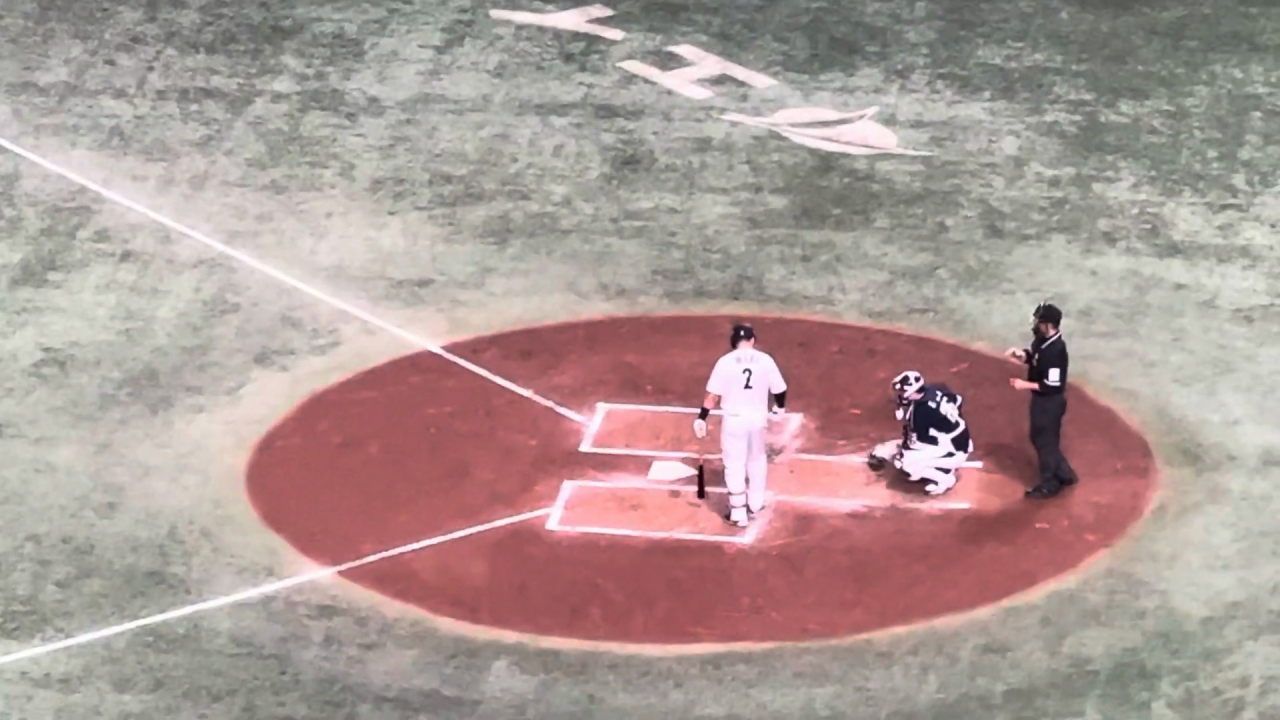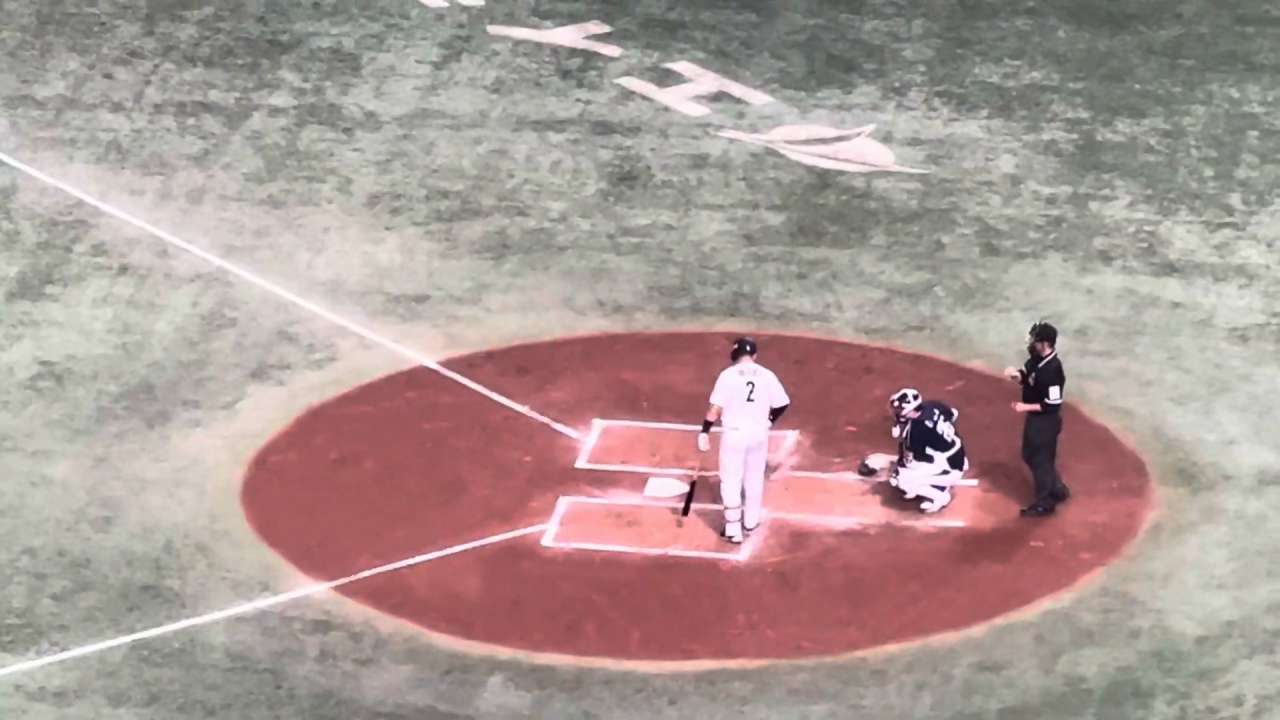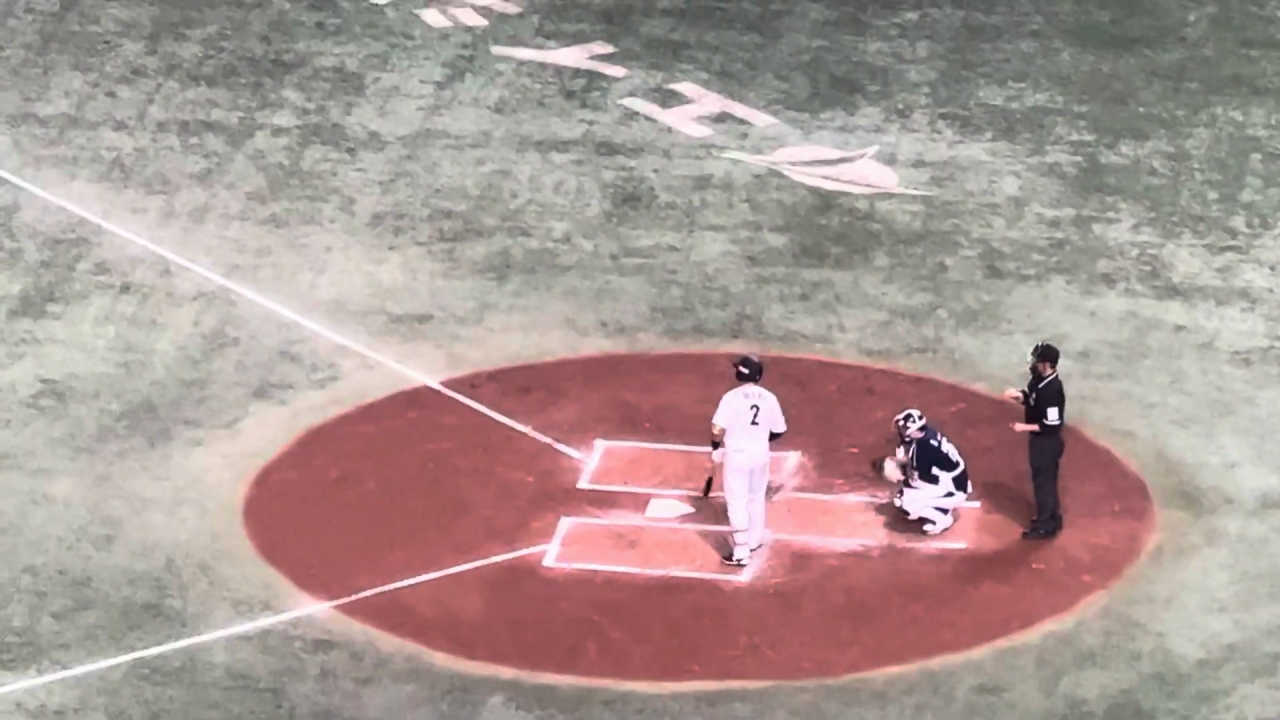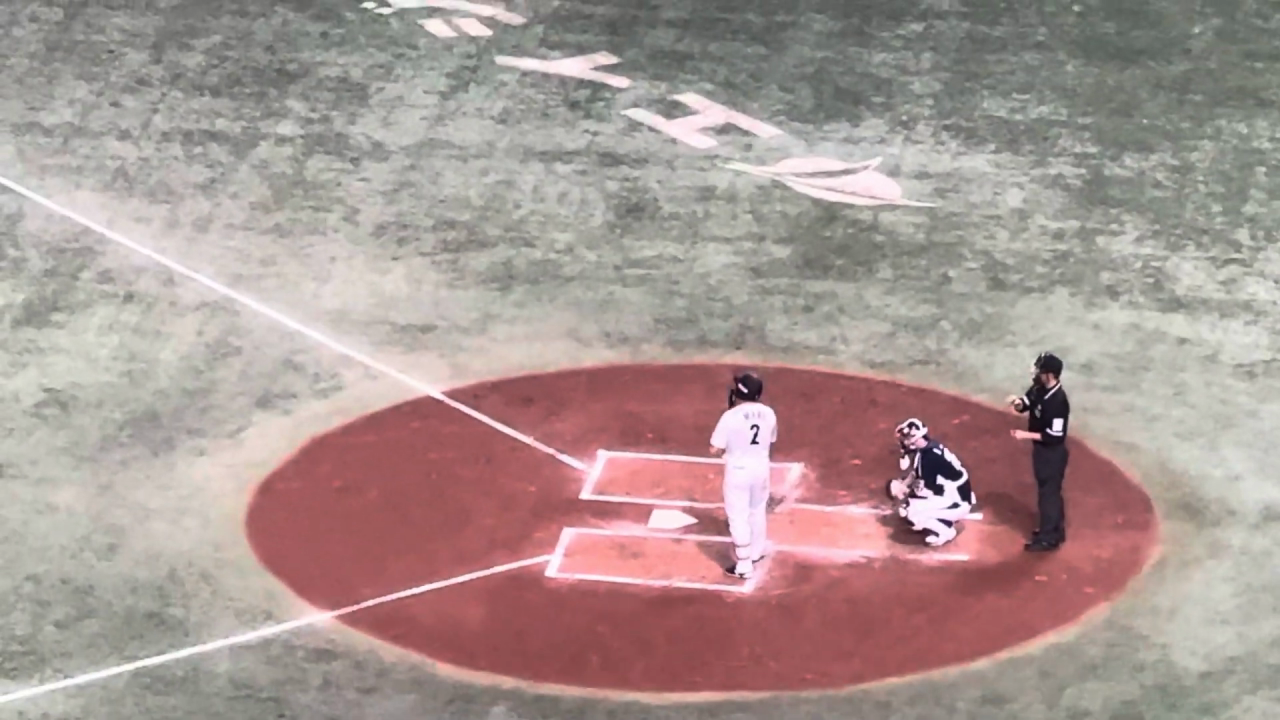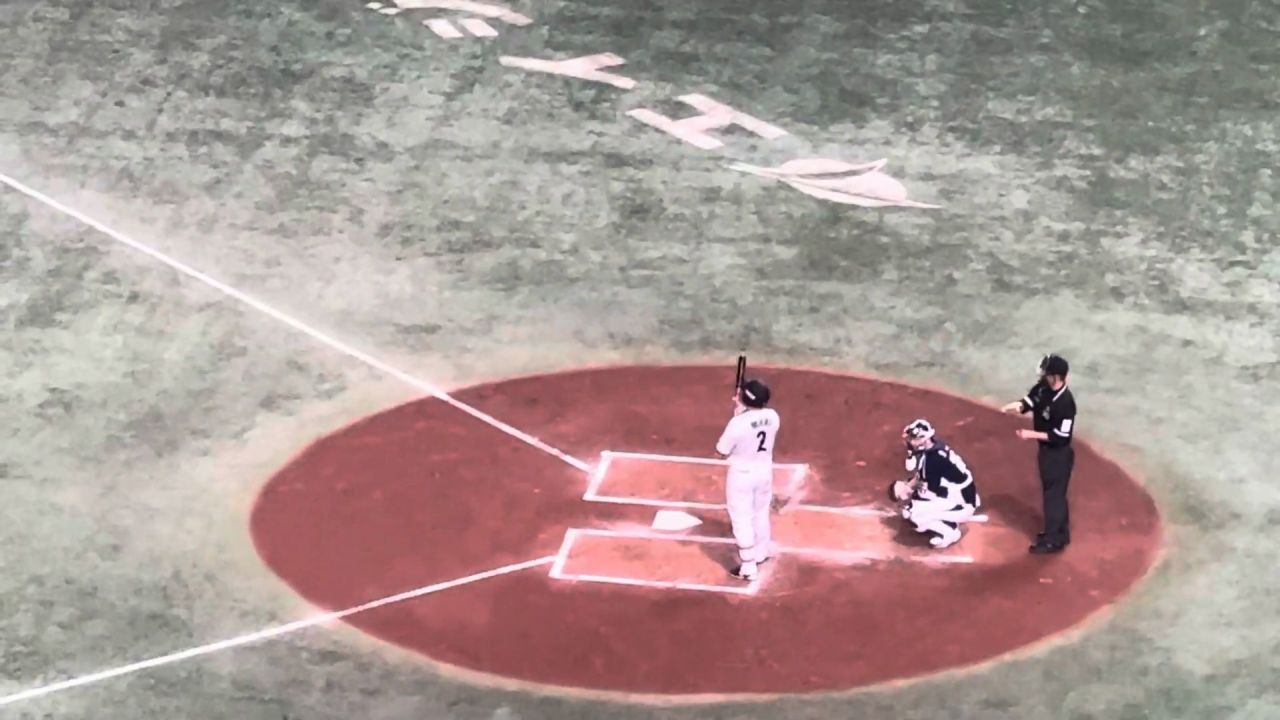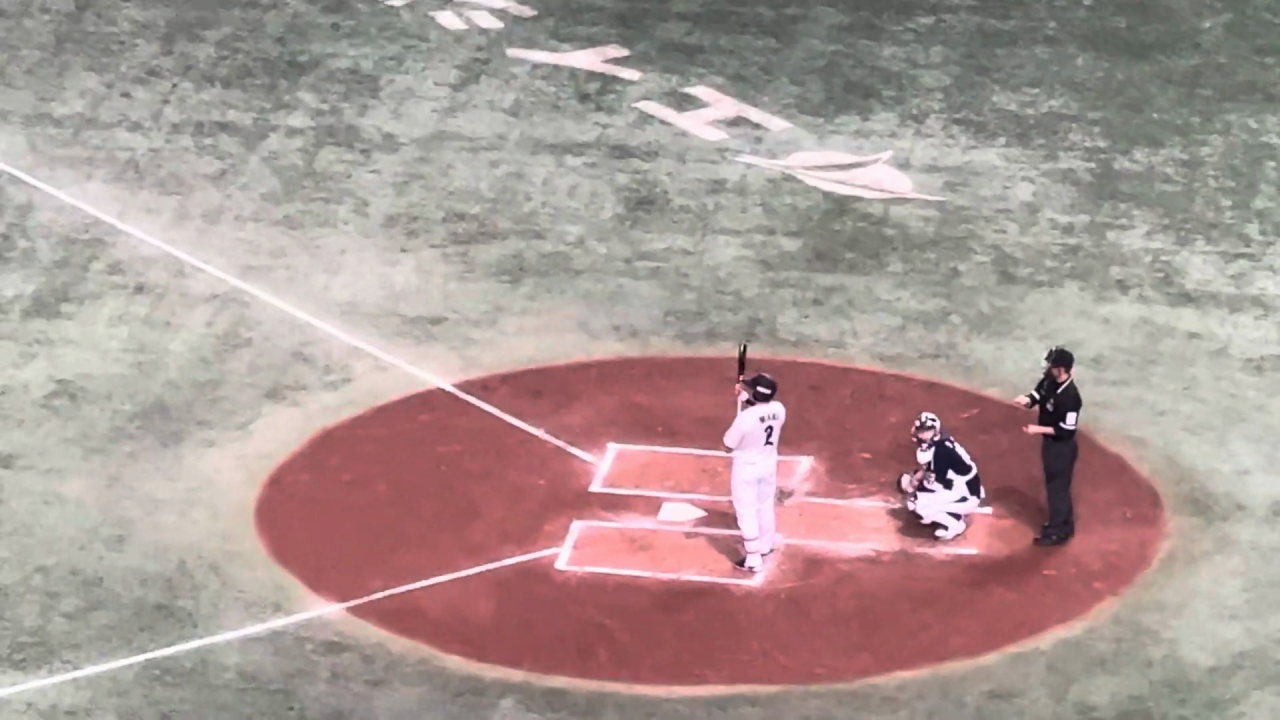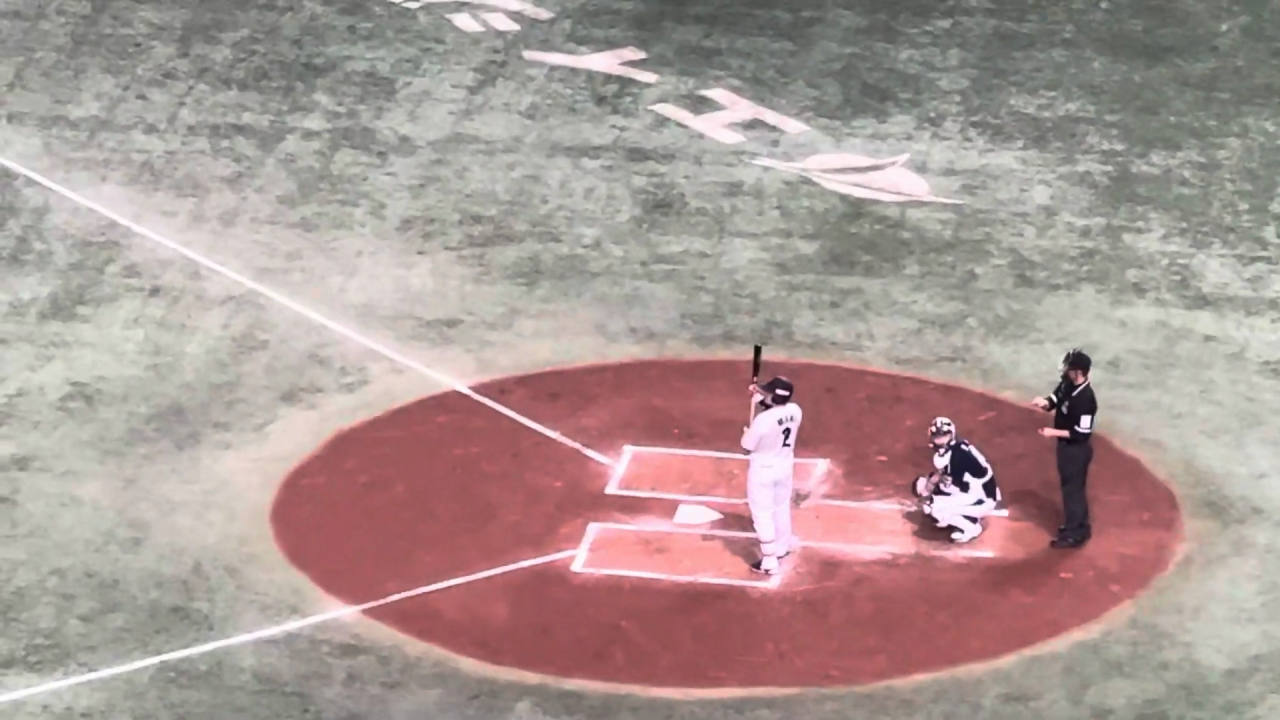
dt=0.3s
person 1, frame 1
left shoulder: (725, 362)
right shoulder: (766, 360)
left elbow: (713, 395)
right elbow: (780, 390)
left wrist: (701, 419)
right wrist: (779, 406)
left hip: (734, 420)
right hip: (758, 419)
left knee: (734, 466)
right knee: (757, 460)
left ankle: (738, 514)
right ankle: (755, 504)
person 1, frame 2
left shoulder: (728, 375)
right shoulder: (767, 375)
left elbow: (715, 408)
right elbow: (782, 403)
left wrist: (704, 432)
right wrist: (769, 420)
left hip: (734, 434)
right hip: (758, 433)
left knee: (731, 481)
right knee: (755, 478)
left ankle: (733, 530)
right ankle: (751, 522)
person 1, frame 3
left shoulder: (731, 397)
right shoulder: (770, 398)
left elbow: (717, 430)
right elbow: (779, 430)
left wrist: (716, 449)
left hip: (737, 456)
right hip: (760, 455)
left knee: (737, 503)
right knee: (756, 499)
left ankle: (741, 553)
right ankle: (753, 542)
person 1, frame 4
left shoulder: (731, 416)
right shoulder: (769, 414)
left elbow: (715, 449)
left wrist: (728, 448)
left hip: (737, 472)
right hip: (761, 469)
left knee: (738, 518)
right knee: (757, 512)
left ankle: (744, 566)
right ankle: (755, 553)
person 1, frame 5
left shoulder: (737, 423)
right shoulder: (773, 417)
left elbow: (721, 452)
right wrist: (744, 410)
left hip: (741, 475)
right hip: (764, 473)
left knee: (742, 520)
right knee: (761, 514)
left ankle: (748, 568)
right ankle: (760, 554)
person 1, frame 6
left shoulder: (745, 417)
right shoulder: (779, 410)
left elbow: (728, 445)
right wrist: (747, 399)
left hip: (746, 468)
right hip: (768, 465)
left knee: (746, 513)
right knee: (765, 506)
left ankle: (753, 560)
right ankle: (765, 546)
person 1, frame 7
left shoulder: (762, 419)
right shoulder: (795, 411)
left elbow: (746, 446)
left wrist: (747, 432)
right wrist: (762, 400)
left hip: (762, 470)
right hip: (785, 467)
left knee: (762, 515)
right knee: (781, 508)
left ankle: (769, 562)
right ankle: (781, 548)
person 2, frame 1
left shoulder: (1054, 351)
right shoulder: (1043, 339)
left elbow: (1052, 386)
right elbow: (1032, 356)
left wrist: (1025, 385)
right wrist: (1020, 354)
left hip: (1049, 402)
right hip: (1042, 400)
left knee: (1045, 442)
right knee: (1039, 438)
left ankle: (1048, 485)
right ankle: (1064, 474)
person 2, frame 2
left shoulder: (1051, 369)
right shoulder: (1037, 358)
left elbow: (1053, 404)
right elbow: (1025, 376)
left wrist: (1025, 407)
right wrist: (1016, 374)
left hip: (1045, 421)
right hip: (1034, 418)
left knee: (1042, 461)
right knee: (1030, 456)
left ankle: (1044, 503)
right ankle: (1056, 490)
person 2, frame 3
left shoulder: (1051, 390)
right shoulder: (1039, 379)
left elbow: (1051, 425)
right elbow: (1028, 398)
left wrist: (1024, 427)
right wrist: (1018, 395)
left hip: (1047, 442)
right hip: (1040, 440)
left knee: (1044, 482)
right knee: (1042, 480)
left ankle: (1046, 526)
right ankle: (1052, 518)
person 2, frame 4
left shoulder: (1057, 401)
right shoulder: (1039, 388)
left elbow: (1054, 436)
right elbow: (1025, 405)
left wrist: (1026, 435)
right wrist: (1017, 402)
left hip: (1052, 453)
right hip: (1042, 449)
left knee: (1048, 494)
right knee: (1049, 491)
left ankle: (1048, 538)
right ankle: (1055, 530)
person 2, frame 5
left shoulder: (1064, 402)
right shoulder: (1042, 388)
left elbow: (1060, 436)
right elbow: (1028, 402)
left wrist: (1031, 434)
right wrist: (1017, 406)
left hip: (1058, 454)
right hip: (1046, 450)
left knee: (1053, 495)
right knee: (1053, 493)
left ankle: (1053, 540)
right ankle: (1060, 532)
person 2, frame 6
left shoulder: (1069, 395)
right shoulder: (1049, 381)
left elbow: (1066, 429)
right elbow: (1036, 396)
left wrist: (1038, 429)
right wrist: (1026, 400)
left hip: (1062, 447)
right hip: (1050, 443)
left knee: (1058, 487)
right knee: (1055, 485)
left ankle: (1058, 532)
right ankle: (1064, 524)
person 2, frame 7
left shoulder: (1084, 398)
right shoulder: (1067, 385)
left elbow: (1081, 433)
right elbow: (1054, 401)
left wrist: (1054, 432)
right wrist: (1044, 403)
left hip: (1076, 450)
right hip: (1067, 446)
left knee: (1072, 490)
right knee: (1072, 488)
left ankle: (1074, 535)
right ankle: (1080, 527)
